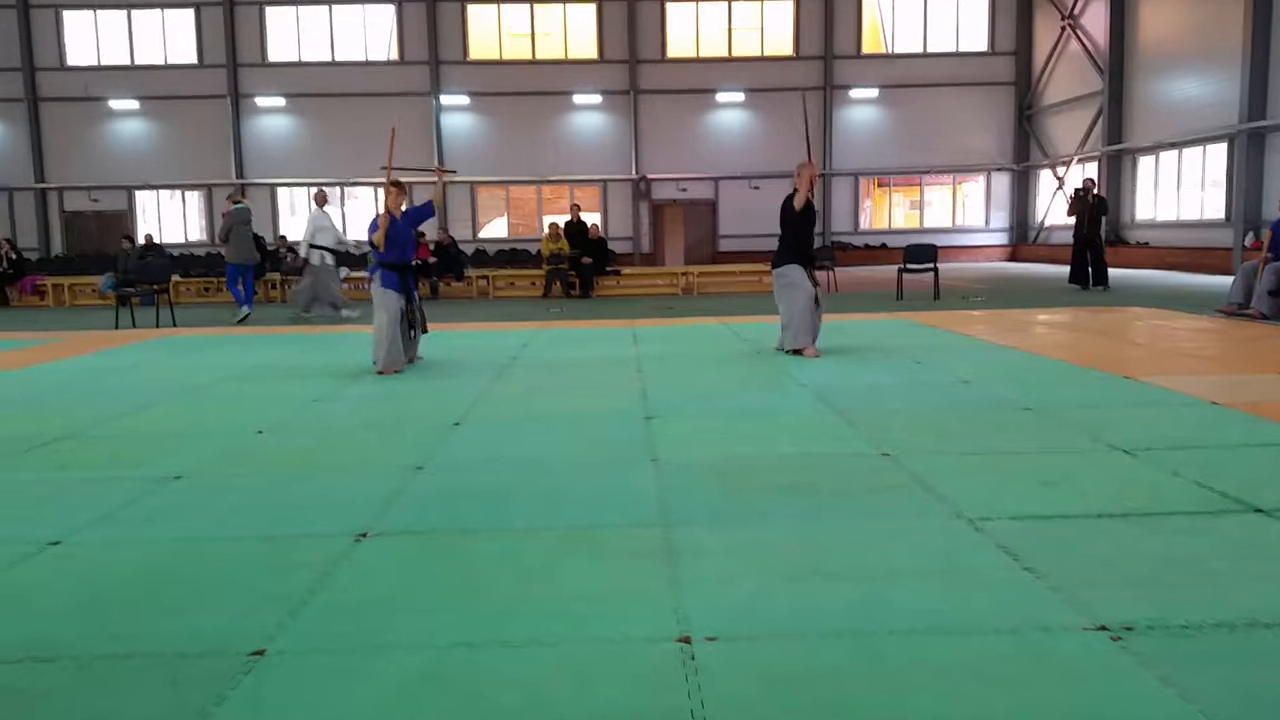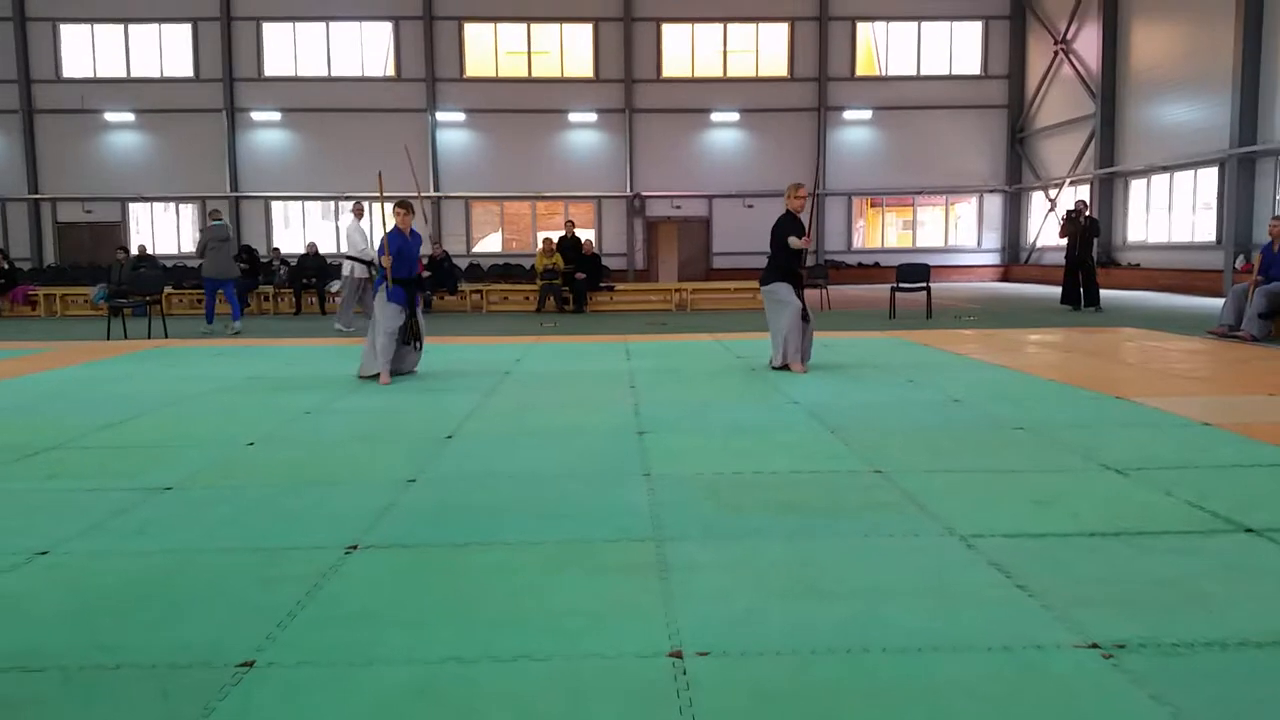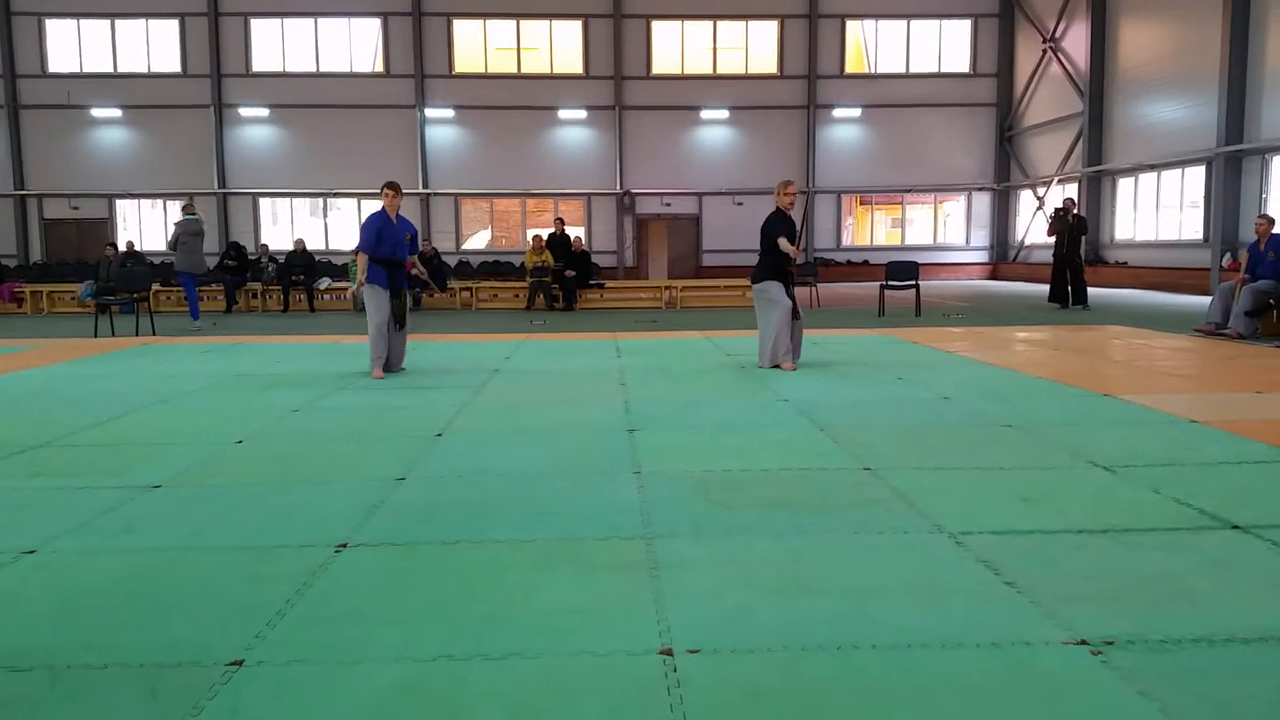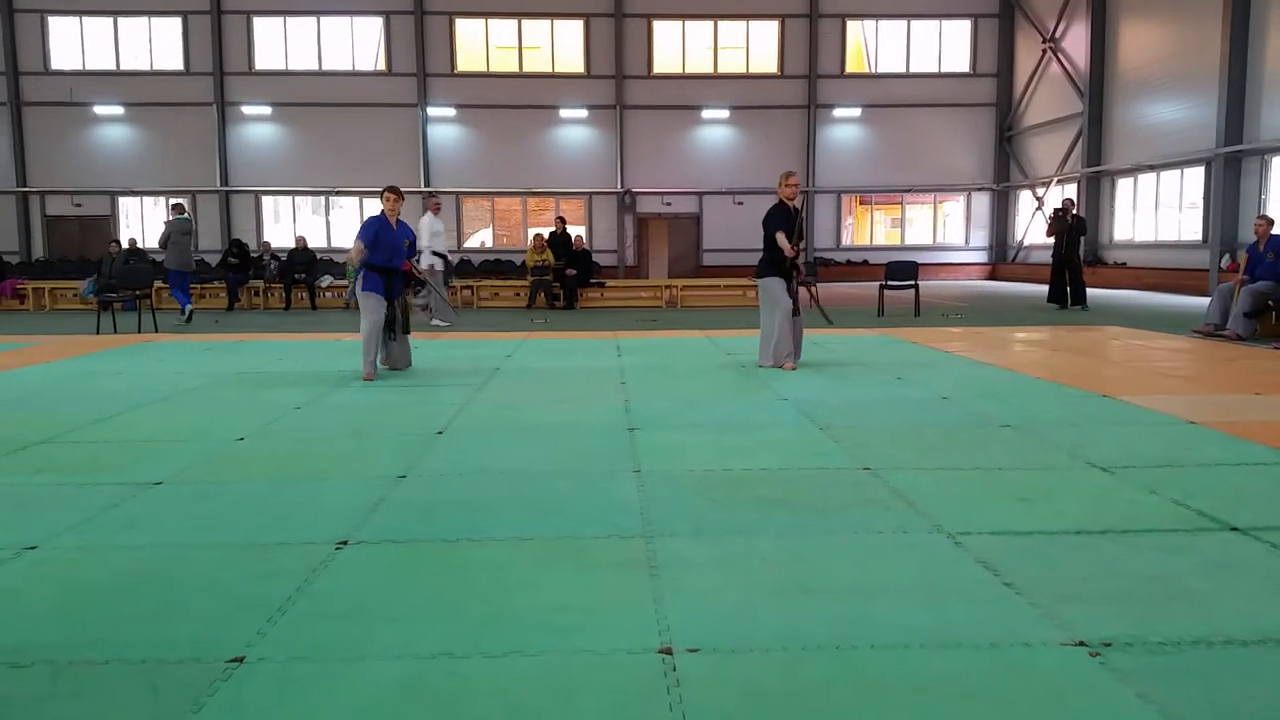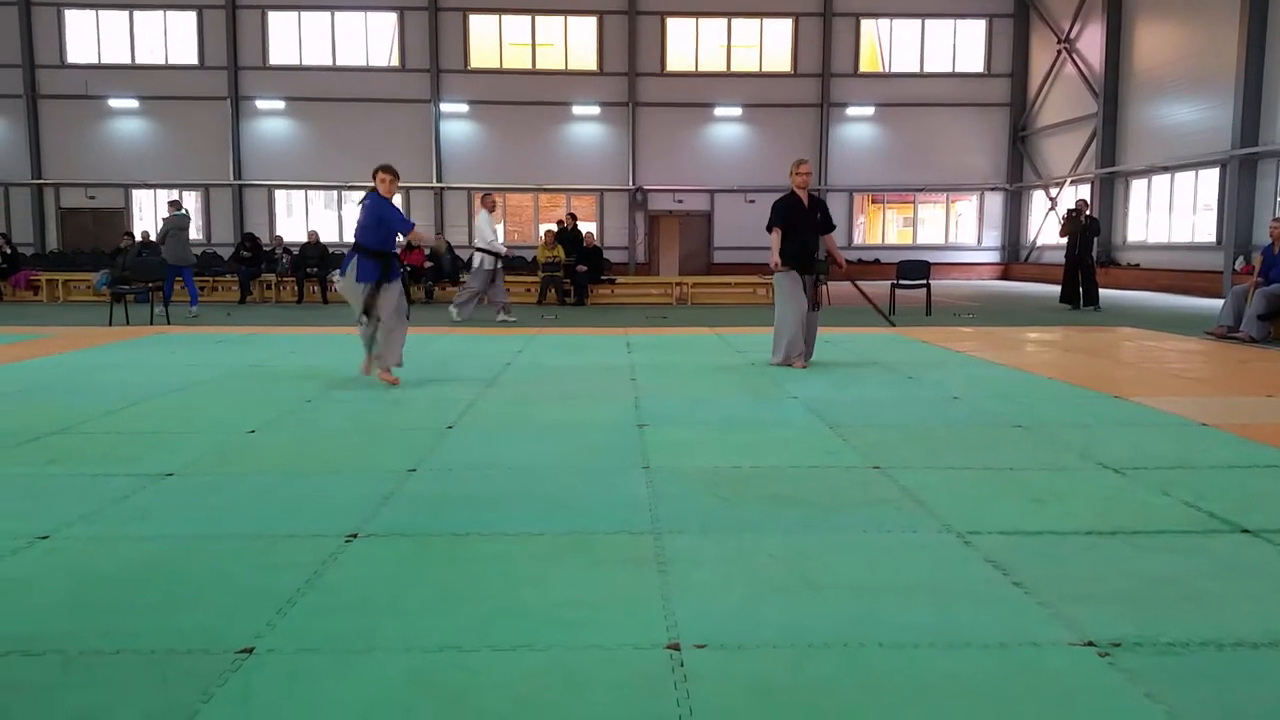
dt=0.4s
person 1, frame 1
left shoulder: (410, 216)
right shoulder: (381, 220)
left elbow: (435, 203)
right elbow: (376, 242)
left wrist: (440, 181)
right wrist: (380, 230)
left hip: (405, 275)
right hip: (385, 276)
left knee: (412, 317)
right knee: (388, 318)
left ankle: (406, 354)
right ankle: (388, 363)
person 1, frame 2
left shoulder: (415, 236)
right shoulder: (391, 238)
right elbow: (384, 257)
right wrist: (385, 262)
left hip: (409, 290)
right hip: (390, 290)
left knee: (415, 330)
right knee: (388, 328)
left ankle: (402, 365)
right ankle: (384, 371)
person 1, frame 3
left shoulder: (407, 225)
right shoulder: (374, 221)
left elbow: (410, 252)
right elbow: (364, 249)
left wrist: (418, 267)
right wrist: (360, 273)
left hip: (398, 274)
right hip: (377, 273)
left knee: (399, 321)
right knee: (378, 320)
left ankle: (391, 362)
right ankle: (377, 365)
person 1, frame 4
left shoulder: (406, 230)
right shoulder: (373, 223)
left elbow: (409, 255)
right elbow: (362, 243)
right wrist: (356, 252)
left hip: (394, 280)
right hip: (372, 279)
left knee: (397, 324)
right knee: (372, 322)
left ankle: (396, 361)
right ankle: (369, 368)
person 1, frame 5
left shoulder: (374, 202)
right shoulder: (381, 206)
right elbow: (410, 232)
left hip: (384, 265)
right hip: (364, 267)
left knee: (393, 314)
right knee: (369, 318)
left ankle: (384, 368)
right ankle: (371, 354)
person 2, frame 1
left shoulder: (807, 202)
right shoulder: (791, 200)
right elbow: (798, 203)
right wrist: (805, 189)
left hip: (801, 260)
right hip: (787, 261)
left knee: (812, 301)
right knee: (804, 294)
left ankle: (788, 342)
right ankle: (801, 343)
person 2, frame 2
left shoulder: (796, 222)
right shoulder: (785, 222)
right elbow: (791, 240)
right wrist: (801, 243)
left hip: (788, 278)
right hip: (775, 279)
left knee: (803, 319)
right knee: (793, 309)
left ankle: (782, 358)
right ankle: (790, 359)
person 2, frame 3
left shoulder: (788, 220)
right shoulder: (775, 219)
right elbow: (780, 240)
right wrist: (791, 250)
left hip: (780, 276)
right hip: (766, 276)
left knee: (794, 317)
right knee: (783, 308)
left ankle: (777, 356)
right ankle: (780, 357)
person 2, frame 4
left shoulder: (796, 213)
right shoulder: (775, 212)
right elbow: (779, 234)
left wrist: (797, 267)
right wrist: (786, 249)
left hip: (787, 272)
right hip: (770, 271)
left knee: (793, 314)
right knee: (781, 310)
left ankle: (785, 355)
right ankle: (781, 357)
person 2, frame 5
left shoulder: (818, 204)
right shoulder: (783, 204)
left elbow: (826, 234)
right elbow: (776, 232)
left wrist: (838, 258)
right wrist: (776, 255)
left hip: (809, 265)
right hip: (788, 265)
left knee: (810, 311)
right knee: (794, 310)
left ankle: (800, 353)
right ankle: (792, 355)
